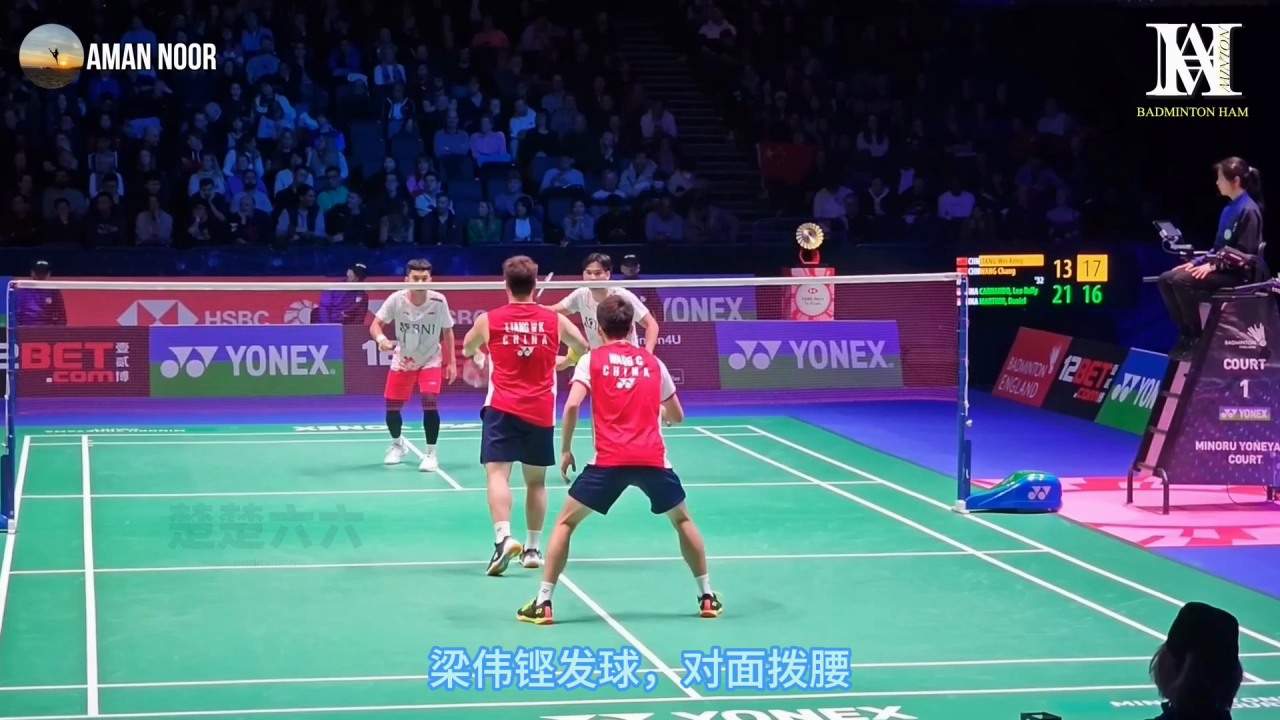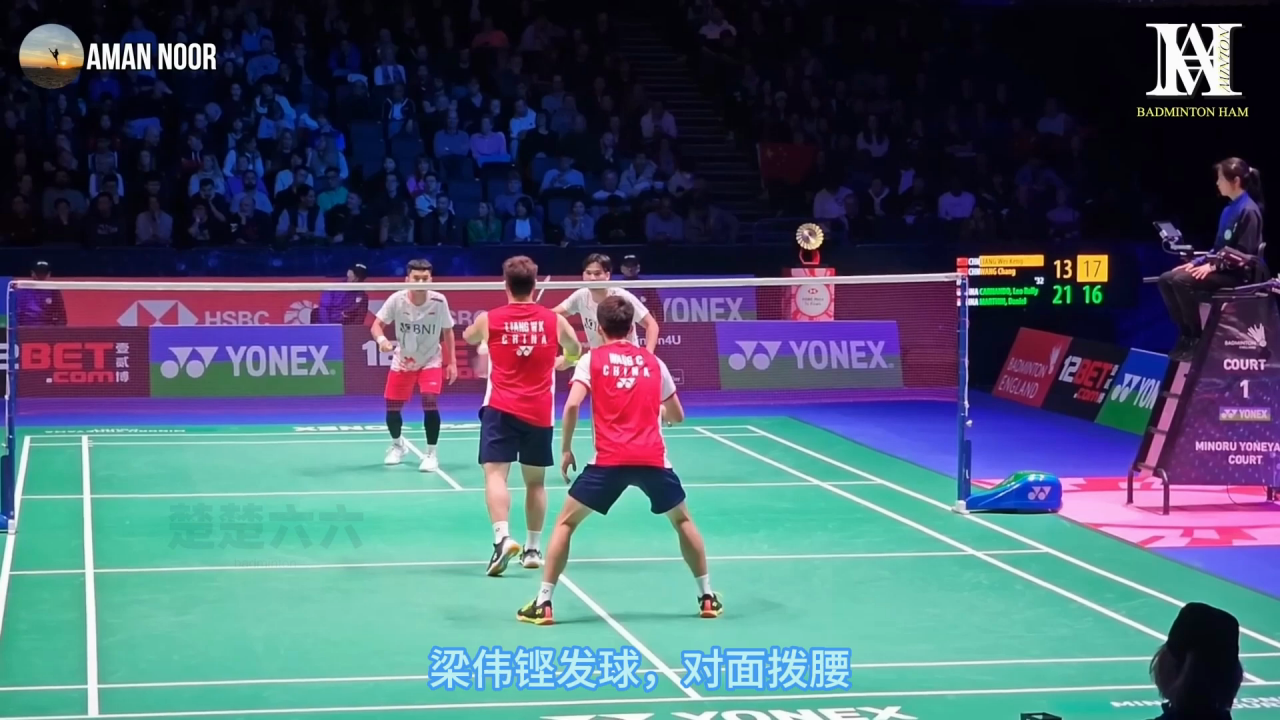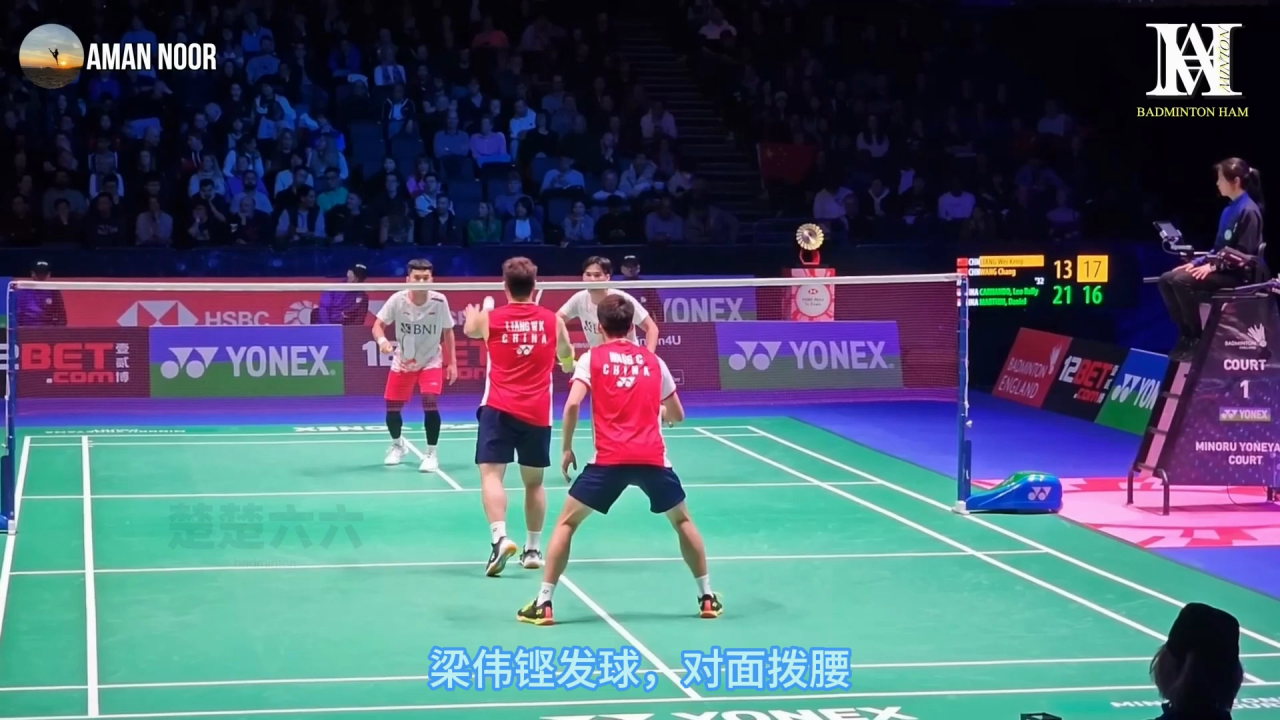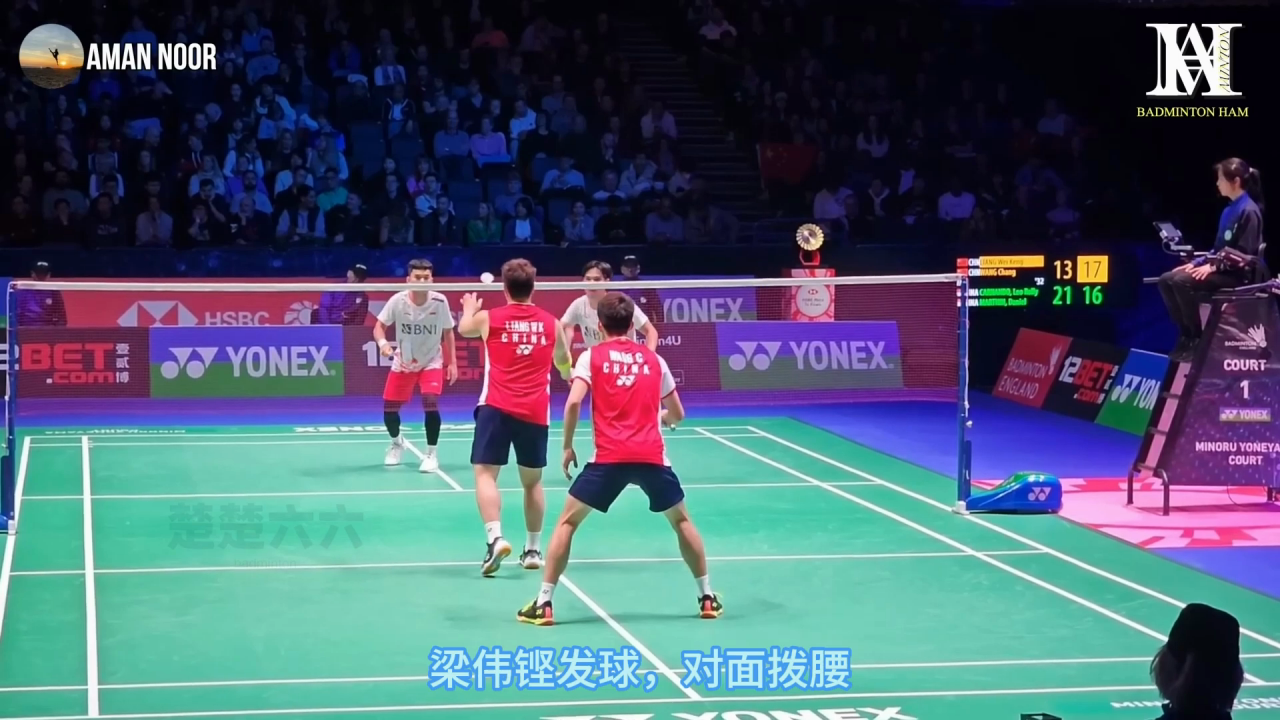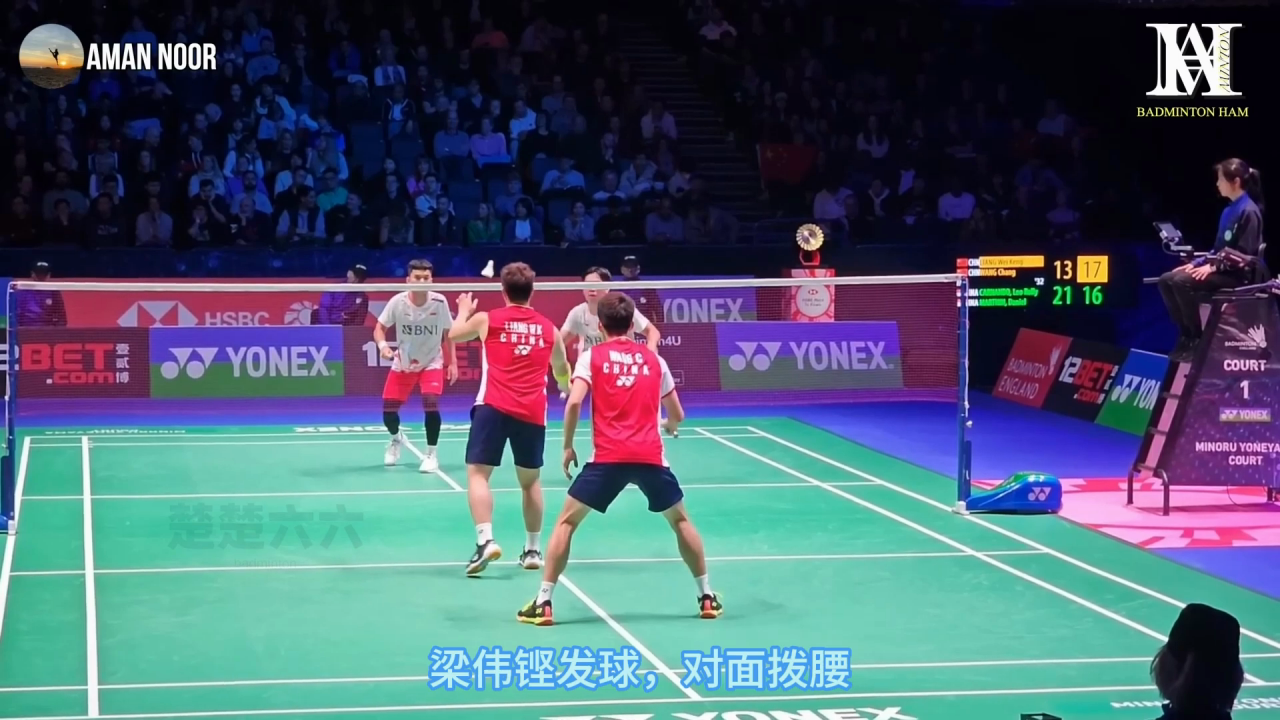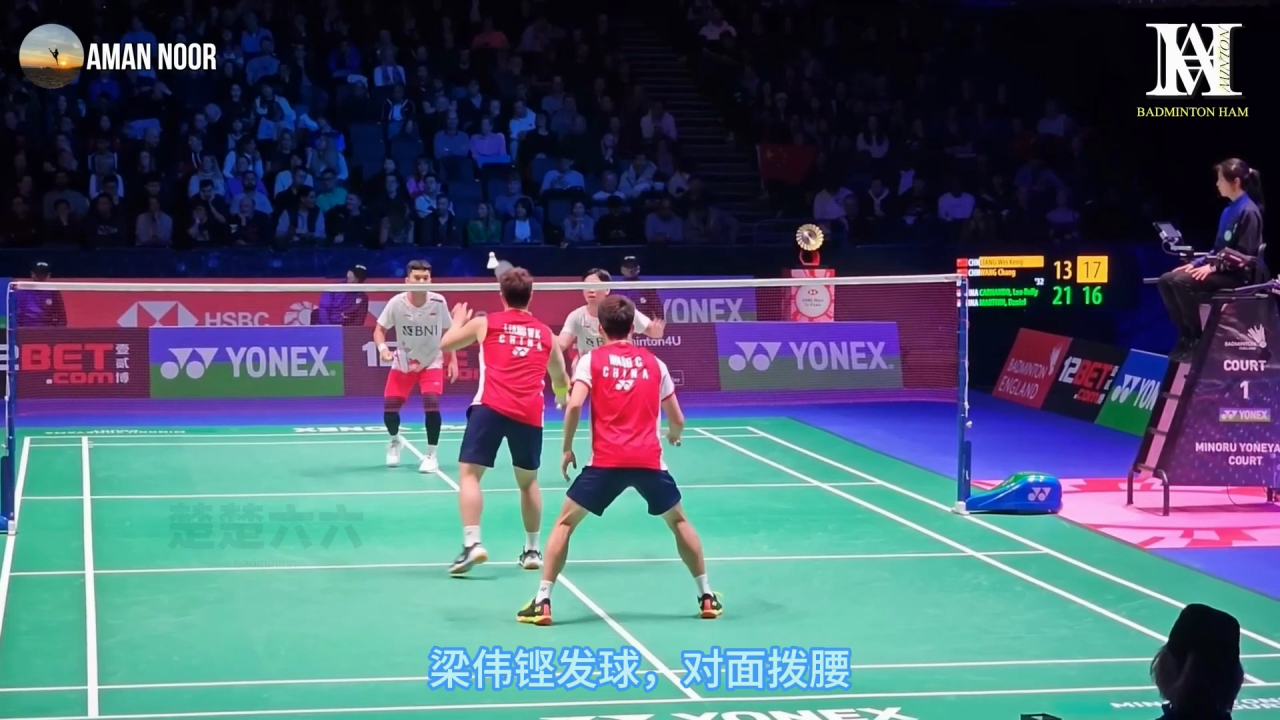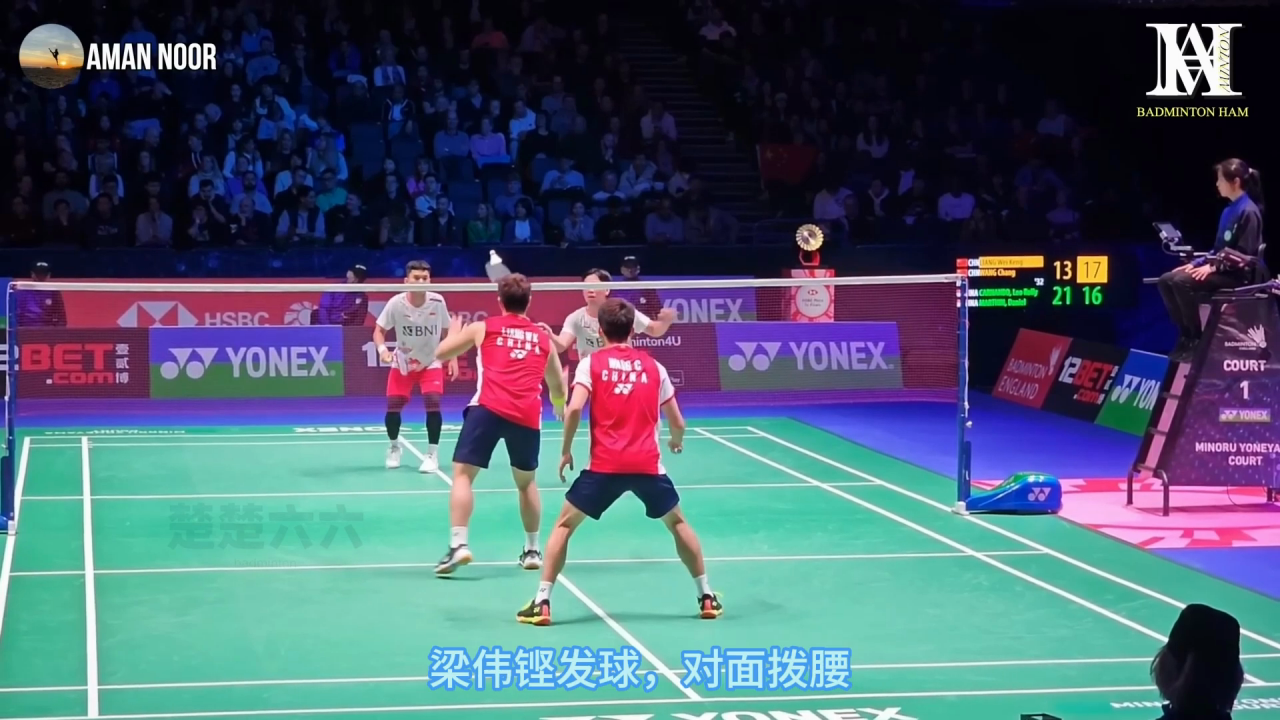
dt=0.2s
person 1, frame 1
left shoulder: (591, 359)
right shoulder: (653, 362)
left elbow: (572, 406)
right elbow: (677, 416)
left wrist: (565, 449)
left hip: (609, 460)
right hip: (652, 459)
left knee: (565, 522)
right knee: (682, 520)
left ankle: (543, 602)
right ankle: (707, 596)
person 1, frame 2
left shoulder: (592, 359)
right shoulder: (653, 362)
left elbow: (572, 405)
right elbow: (677, 416)
left wrist: (566, 449)
left hip: (610, 460)
right hip: (653, 459)
left knee: (566, 522)
right knee: (682, 520)
left ankle: (543, 602)
right ankle: (707, 596)
person 1, frame 3
left shoulder: (592, 358)
right shoulder: (653, 361)
left elbow: (572, 405)
right elbow: (678, 415)
left wrist: (566, 448)
left hip: (610, 459)
right hip: (653, 458)
left knee: (567, 522)
right knee: (682, 520)
left ankle: (544, 603)
right ankle: (708, 596)
person 1, frame 4
left shoulder: (592, 356)
right shoulder: (653, 359)
left elbow: (573, 402)
right elbow: (678, 414)
left wrist: (567, 447)
right wrist: (664, 417)
left hip: (609, 458)
right hip: (652, 457)
left knee: (567, 522)
right knee: (681, 520)
left ankle: (543, 603)
right ankle: (707, 597)
person 1, frame 5
left shoulder: (592, 356)
right shoulder: (653, 359)
left elbow: (575, 402)
right elbow: (678, 415)
left wrist: (568, 446)
right wrist: (669, 426)
left hip: (608, 458)
right hip: (651, 457)
left knee: (567, 521)
right knee: (680, 520)
left ankle: (543, 603)
right ankle: (707, 597)
person 1, frame 6
left shoulder: (592, 359)
right shoulder: (654, 363)
left elbow: (575, 405)
right elbow: (677, 419)
left wrist: (567, 449)
right wrist: (673, 435)
left hip: (606, 461)
right hip: (649, 461)
left knee: (565, 523)
right knee: (679, 521)
left ankle: (543, 602)
right ankle: (707, 596)
person 1, frame 7
left shoulder: (592, 362)
right shoulder: (654, 367)
left elbow: (575, 409)
right elbow: (678, 423)
left wrist: (566, 451)
right wrist: (676, 441)
left hip: (604, 465)
right hip: (648, 465)
left knee: (564, 525)
right knee: (678, 523)
left ankle: (542, 602)
right ankle: (707, 596)
person 2, frame 1
left shoulder: (489, 320)
right shoulder: (555, 320)
left elbow: (468, 349)
right elbow: (582, 348)
left wrist: (481, 355)
right wrist: (566, 359)
left hip: (502, 409)
right hip: (541, 412)
left knee: (497, 474)
right knee: (536, 481)
left ankle: (504, 538)
right ankle: (532, 548)
person 2, frame 2
left shoulder: (488, 319)
right shoulder: (554, 320)
left elbow: (469, 338)
right elbow: (575, 351)
left wrist: (481, 339)
right wrist: (563, 360)
left hip: (501, 409)
right hip: (540, 412)
left knee: (495, 473)
right knee: (535, 481)
left ankle: (503, 538)
right ankle: (533, 549)
person 2, frame 3
left shoulder: (489, 318)
right shoulder: (553, 321)
left elbow: (469, 330)
right elbow: (566, 355)
left wrist: (471, 316)
right wrist: (566, 363)
left hip: (499, 408)
right hip: (538, 412)
left knee: (491, 474)
right knee: (534, 481)
left ankle: (500, 537)
right ankle: (533, 549)
person 2, frame 4
left shoulder: (488, 318)
right shoulder: (551, 324)
left elbow: (463, 329)
right elbow: (564, 362)
left wrist: (469, 308)
right wrist: (566, 371)
left hip: (497, 407)
right hip: (535, 412)
left knee: (485, 474)
right knee: (532, 481)
left ankle: (495, 538)
right ankle: (533, 549)
person 2, frame 5
left shoulder: (487, 320)
right shoulder: (549, 328)
left elbow: (453, 335)
right elbow: (562, 371)
left wrist: (463, 310)
right wrist: (565, 385)
left hip: (494, 407)
right hip: (533, 412)
left knee: (477, 473)
right knee: (530, 481)
left ankle: (486, 541)
right ankle: (533, 550)
person 2, frame 6
left shoulder: (485, 323)
right shoulder: (546, 334)
left elbow: (446, 344)
right elbow: (561, 380)
left wrist: (458, 320)
right wrist: (563, 396)
left hip: (491, 408)
right hip: (530, 414)
left knee: (470, 474)
right knee: (528, 481)
left ankle: (472, 543)
right ankle: (533, 550)
person 2, frame 7
left shoulder: (483, 328)
right shoulder: (544, 339)
left elbow: (442, 352)
right elbow: (558, 389)
left wrist: (454, 333)
right wrist: (561, 408)
left hip: (489, 409)
right hip: (527, 416)
left knee: (462, 474)
right knee: (526, 482)
left ankle: (458, 545)
right ankle: (532, 550)
person 3, frame 1
left shoulder: (439, 301)
right shoulder: (396, 299)
left elbow: (447, 331)
right elbow: (375, 325)
left wrist: (452, 362)
right wrist: (381, 339)
left hip: (430, 361)
right hip: (402, 361)
left knee: (429, 402)
right knee: (392, 407)
left ankle: (430, 453)
right ankle: (397, 444)
person 3, frame 2
left shoulder: (439, 301)
right shoulder: (396, 300)
left elbow: (448, 332)
right elbow: (376, 325)
left wrist: (452, 362)
right wrist: (382, 340)
left hip: (431, 361)
right hip: (402, 361)
left knee: (430, 402)
right knee: (392, 407)
left ankle: (431, 453)
right ankle: (397, 444)
person 3, frame 3
left shoulder: (439, 301)
right shoulder: (397, 300)
left elbow: (448, 332)
right elbow: (377, 326)
left wrist: (452, 362)
right wrist: (383, 341)
left hip: (431, 361)
right hip: (402, 362)
left knee: (430, 402)
right knee: (392, 407)
left ankle: (431, 454)
right ankle: (398, 445)
person 3, frame 4
left shoulder: (440, 301)
right shoulder: (397, 301)
left elbow: (448, 332)
right elbow: (379, 327)
left wrist: (452, 362)
right wrist: (383, 343)
left hip: (431, 362)
right hip: (402, 363)
left knee: (430, 403)
right knee: (389, 409)
left ankle: (431, 454)
right ankle: (397, 443)
person 3, frame 5
left shoulder: (440, 302)
right shoulder: (397, 302)
left elbow: (448, 333)
right elbow: (379, 328)
left wrist: (452, 362)
right wrist: (383, 345)
left hip: (432, 363)
right hip: (403, 364)
left knee: (431, 403)
right knee: (389, 408)
left ankle: (431, 454)
right ankle: (396, 439)
person 3, frame 6
left shoulder: (439, 302)
right shoulder: (396, 303)
left elbow: (447, 332)
right elbow: (379, 329)
left wrist: (452, 360)
right wrist: (383, 347)
left hip: (432, 362)
right hip: (403, 364)
left knee: (431, 403)
right knee: (390, 406)
left ankle: (431, 454)
right ankle: (395, 440)
person 3, frame 7
left shoulder: (437, 301)
right shoulder: (395, 303)
left elbow: (446, 330)
right elbow: (379, 330)
left wrist: (452, 358)
right wrist: (382, 349)
left hip: (431, 363)
right hip: (402, 363)
left knee: (433, 403)
right knee: (393, 406)
left ankle: (432, 454)
right ankle: (394, 447)
person 4, frame 1
left shoulder: (1248, 211)
right shoulder: (1229, 209)
left elbow: (1244, 253)
left wrist: (1213, 266)
right wrist: (1197, 262)
left hip: (1238, 273)
right hip: (1220, 268)
left knee: (1182, 281)
right knee: (1166, 279)
left ankle: (1197, 338)
right ankle: (1186, 334)
person 4, frame 2
left shoulder: (1248, 211)
right shoulder: (1229, 210)
left elbow: (1244, 253)
left wrist: (1212, 266)
right wrist: (1197, 262)
left hip: (1238, 273)
right hip: (1221, 268)
left knee: (1183, 281)
right knee: (1166, 279)
left ankle: (1197, 339)
right ankle: (1186, 334)
person 4, frame 3
left shoulder: (1248, 211)
right shoulder: (1229, 210)
left elbow: (1243, 253)
left wrist: (1213, 266)
right wrist: (1197, 263)
left hip: (1238, 274)
right hip: (1220, 268)
left knee: (1182, 281)
right knee: (1166, 280)
left ankle: (1197, 339)
right ankle: (1186, 335)
person 4, frame 4
left shoulder: (1248, 211)
right shoulder: (1229, 210)
left elbow: (1244, 254)
left wrist: (1213, 267)
right wrist: (1197, 263)
left hip: (1238, 274)
right hip: (1220, 269)
left knee: (1182, 282)
right knee: (1166, 280)
left ankle: (1197, 339)
right ankle: (1186, 335)
person 4, frame 5
left shoulder: (1248, 212)
right shoulder: (1229, 210)
left elbow: (1244, 254)
left wrist: (1213, 267)
right wrist: (1196, 263)
left hip: (1238, 274)
right hip: (1220, 269)
left knee: (1182, 282)
right knee: (1166, 280)
left ankle: (1197, 339)
right ankle: (1186, 335)
person 4, frame 6
left shoulder: (1248, 212)
right shoulder: (1229, 211)
left elbow: (1244, 254)
left wrist: (1213, 267)
right wrist: (1196, 263)
left hip: (1238, 274)
right hip: (1220, 269)
left knee: (1182, 282)
right knee: (1166, 280)
left ankle: (1197, 340)
right ankle: (1186, 335)
person 4, frame 7
left shoulder: (1248, 212)
right shoulder: (1229, 211)
left elbow: (1244, 254)
left wrist: (1213, 267)
right wrist: (1196, 263)
left hip: (1238, 274)
right hip: (1220, 269)
left knee: (1183, 282)
right knee: (1166, 280)
left ankle: (1197, 339)
right ankle: (1186, 335)
